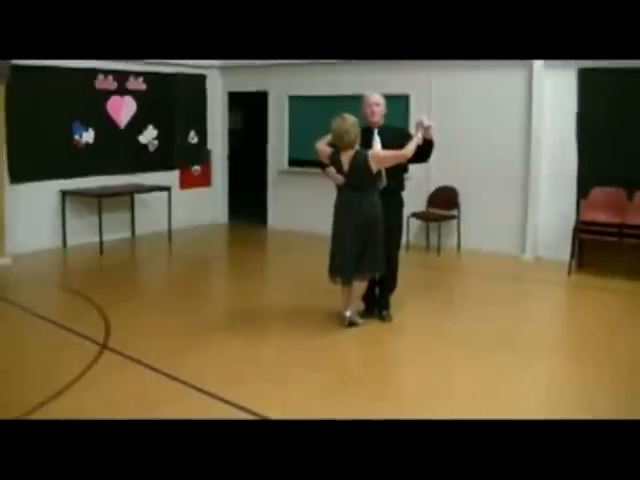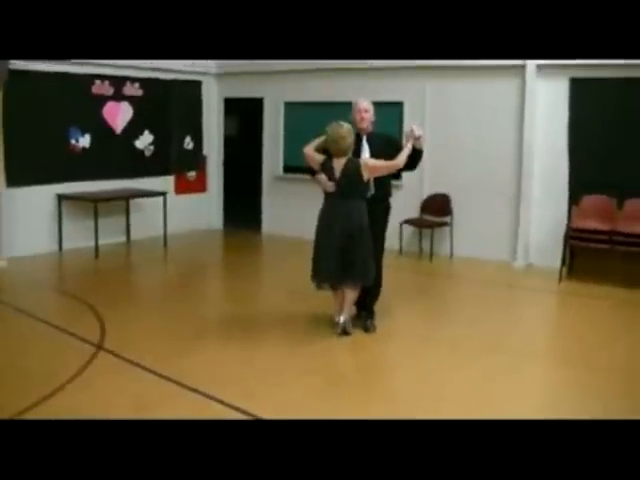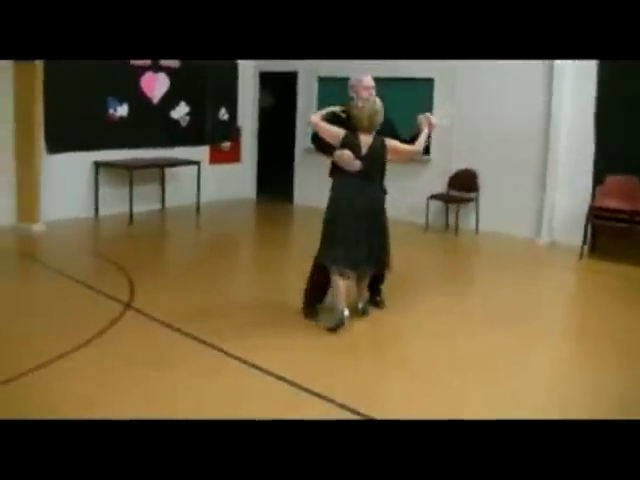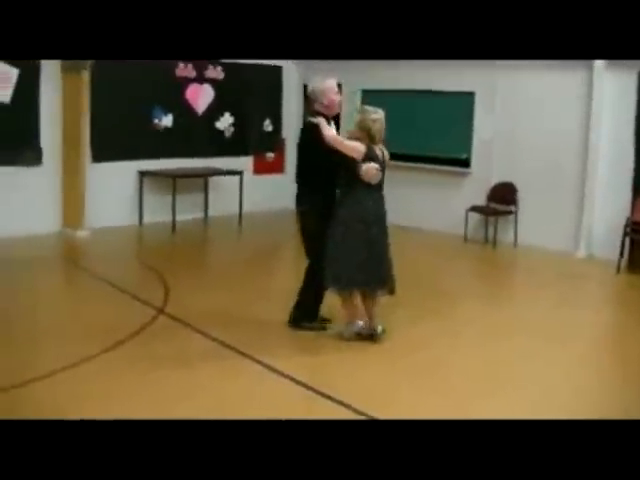
dt=1s
person 1, frame 1
left shoulder: (399, 135)
left elbow: (420, 156)
left wrist: (427, 136)
right wrist: (330, 170)
left hip: (391, 201)
left knee: (390, 252)
left ankle: (384, 302)
right ankle: (369, 301)
person 1, frame 2
left shoulder: (387, 142)
left elbow: (408, 164)
left wrist: (417, 146)
right wrist: (319, 175)
left hip: (377, 209)
left knee: (373, 259)
left ankle: (368, 311)
right ankle: (361, 306)
person 1, frame 3
left shoulder: (384, 122)
right shoulder: (340, 117)
right elbow: (318, 138)
left wrist: (422, 133)
right wrist: (335, 153)
left ankle: (374, 290)
right ankle: (312, 299)
person 1, frame 4
left shoulder: (322, 123)
right shoulder: (314, 126)
left elbow: (333, 154)
right elbow: (331, 156)
right wrist: (359, 168)
left hip: (321, 201)
right hip: (314, 203)
left knee: (322, 256)
right knee: (319, 258)
left ankle: (308, 311)
right ankle: (301, 314)
person 2, frame 1
left shoulder: (332, 157)
right shoulder: (371, 157)
left elbow: (319, 145)
right elbow: (405, 154)
left wrist: (335, 133)
right wrist: (418, 136)
left hip: (344, 211)
right hip: (368, 212)
left knee: (347, 259)
right knee: (364, 263)
left ankle: (345, 308)
right ankle: (351, 311)
person 2, frame 2
left shoulder: (323, 164)
right shoulder: (362, 166)
left elbow: (307, 150)
right elbow: (397, 164)
left wrist: (325, 138)
right wrist: (410, 144)
left hip: (330, 220)
right hip: (355, 221)
left knee: (335, 269)
right knee: (355, 271)
left ankle: (339, 314)
right ankle: (345, 316)
person 2, frame 3
left shoulder: (344, 138)
right shoulder: (386, 145)
left elbow: (314, 120)
right elbow: (416, 150)
left wrist: (330, 110)
right wrist: (425, 129)
left hip: (343, 202)
right hip: (371, 203)
left knee: (338, 255)
right knee: (365, 253)
left ankle: (341, 309)
right ankle: (362, 302)
person 2, frame 4
left shoulder: (360, 150)
right shoulder: (378, 153)
left elbow: (331, 137)
left wrist: (322, 121)
left hip: (354, 217)
right hip: (372, 216)
left knee: (341, 269)
right knee: (367, 271)
left ankle: (355, 319)
right ankle: (372, 325)
